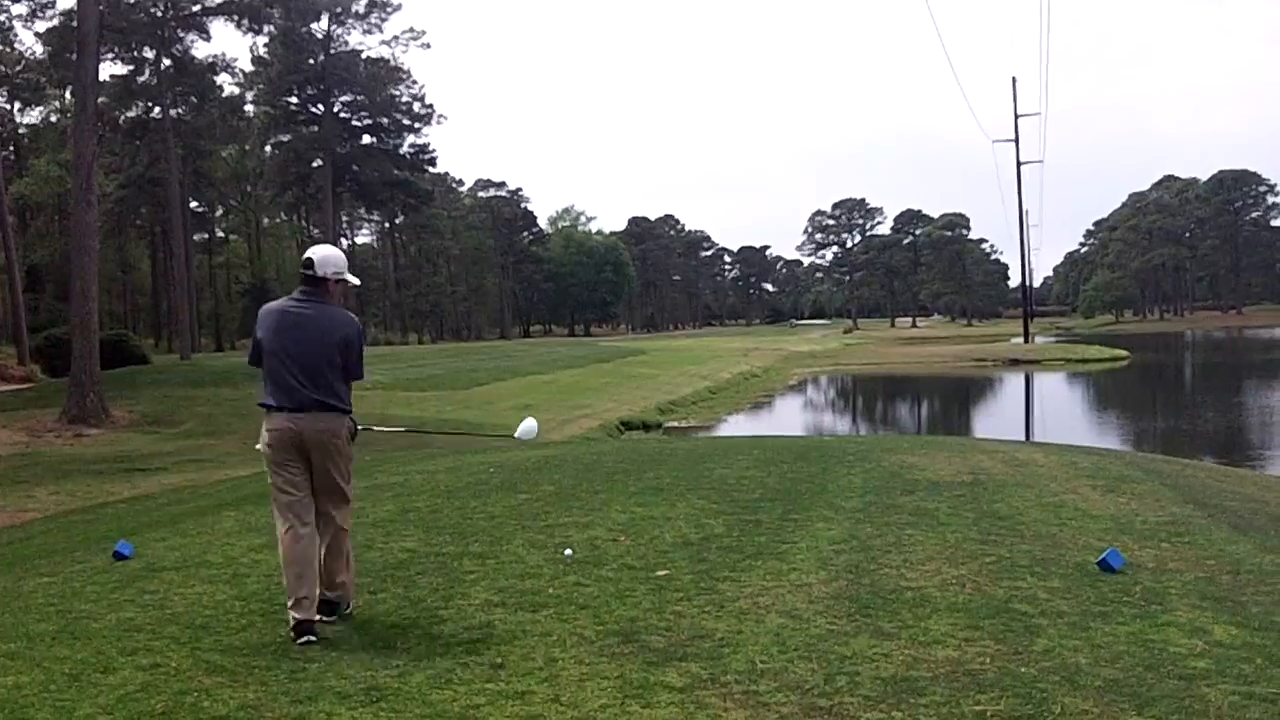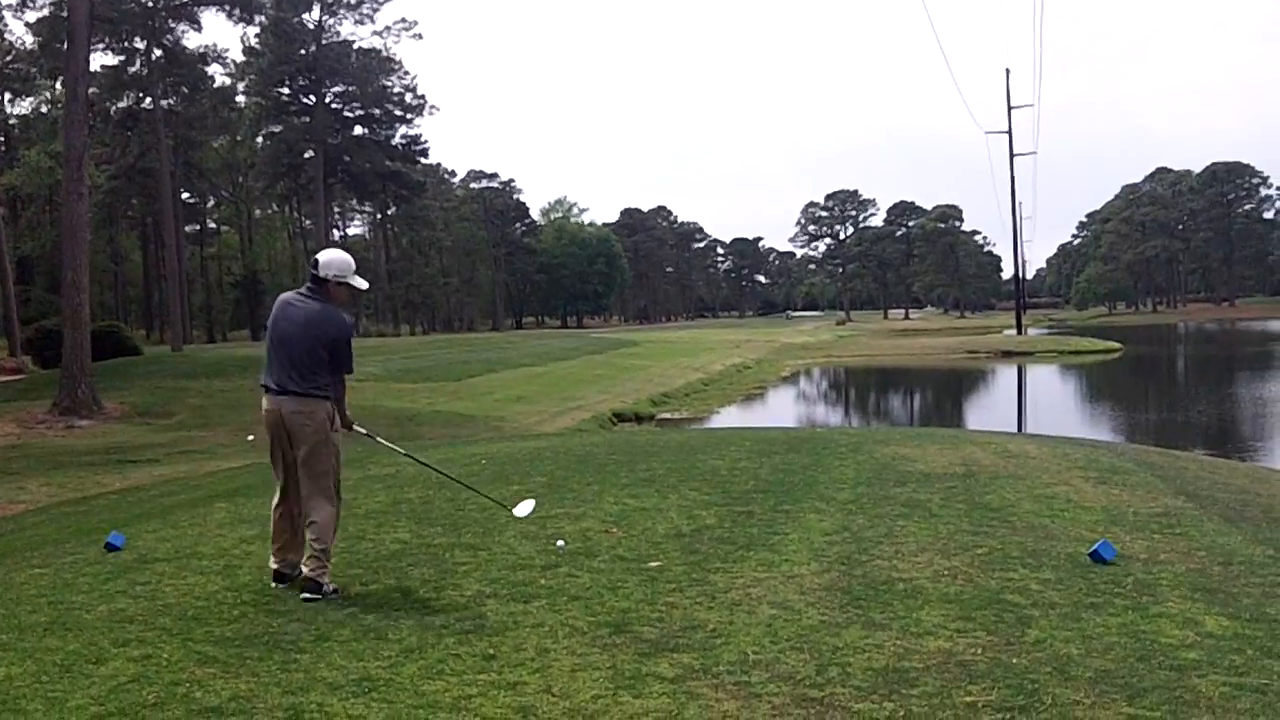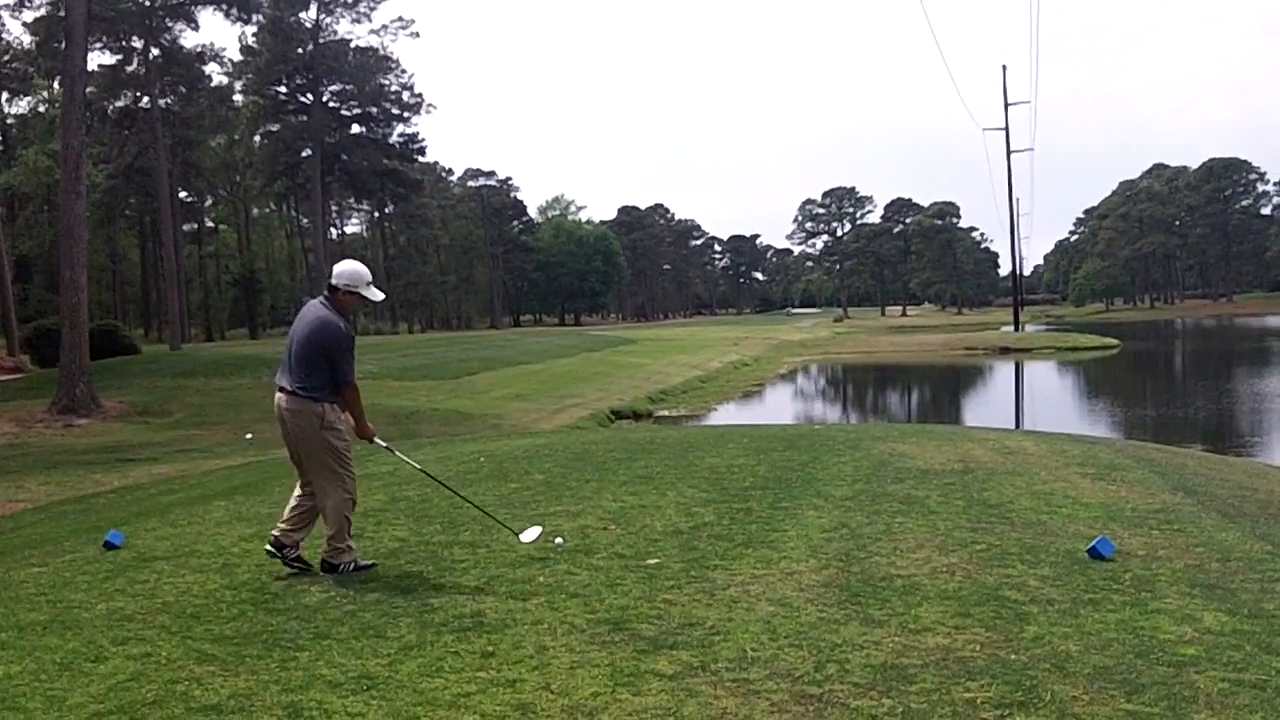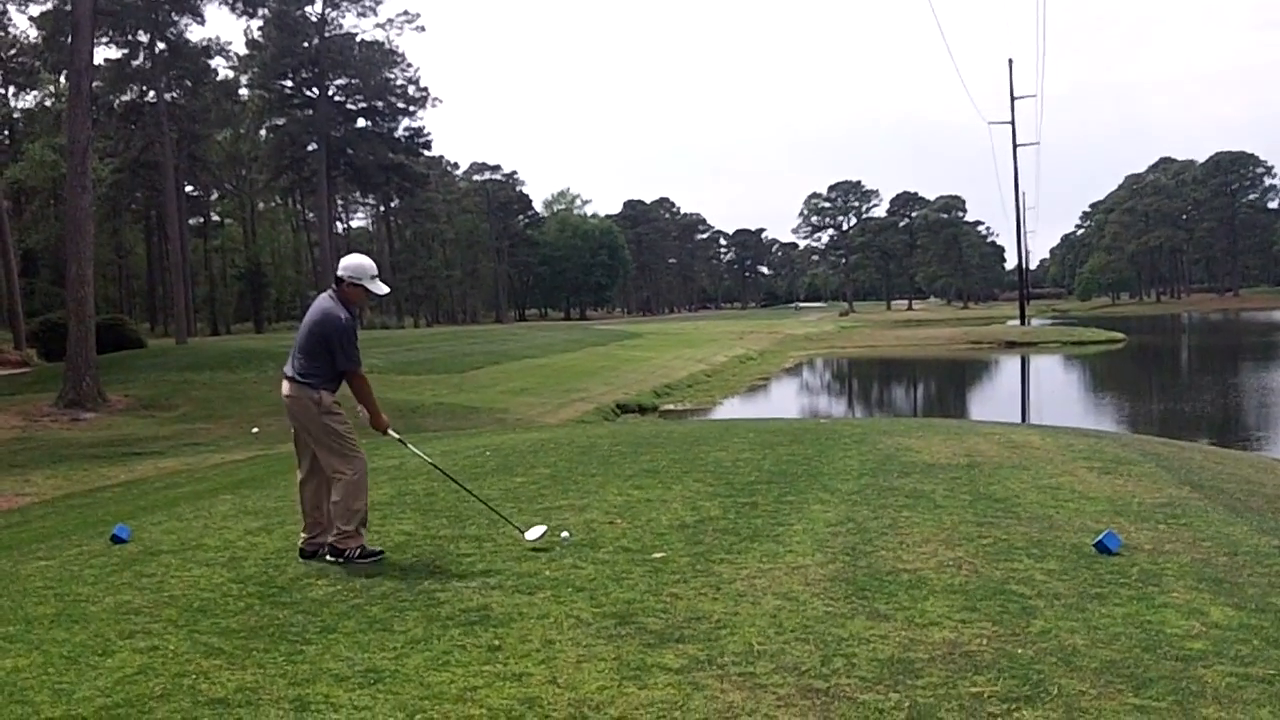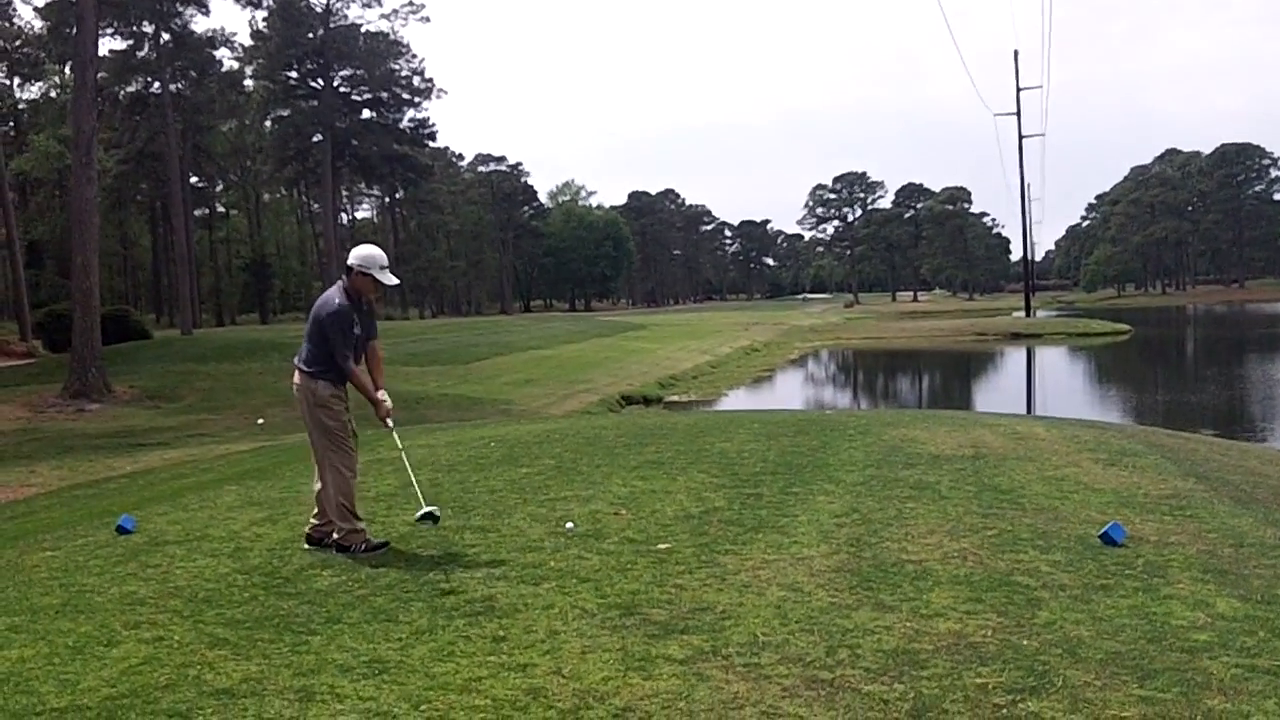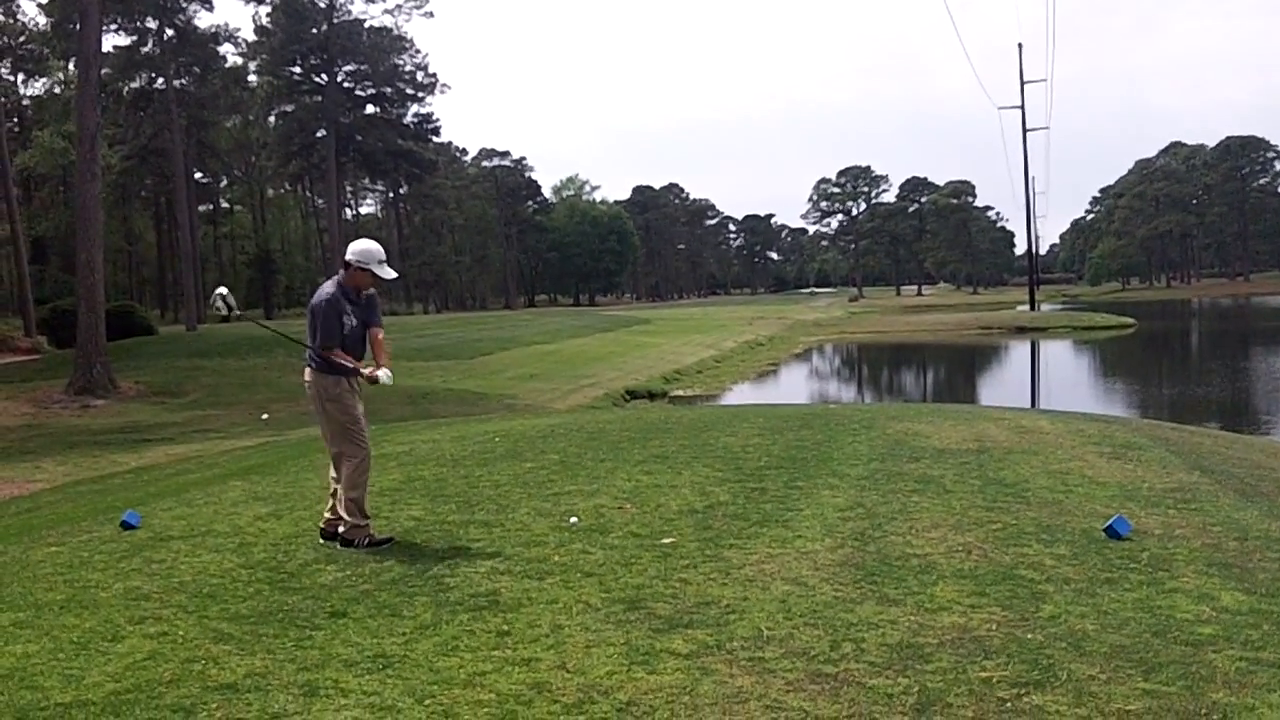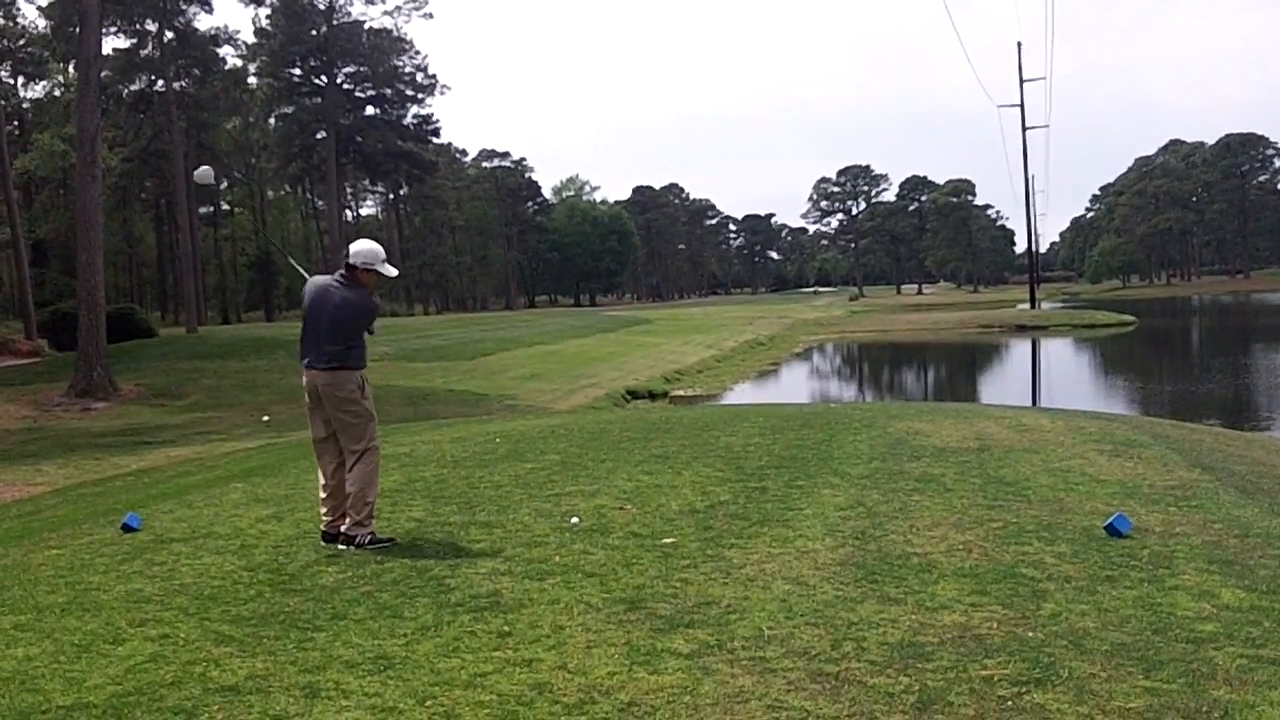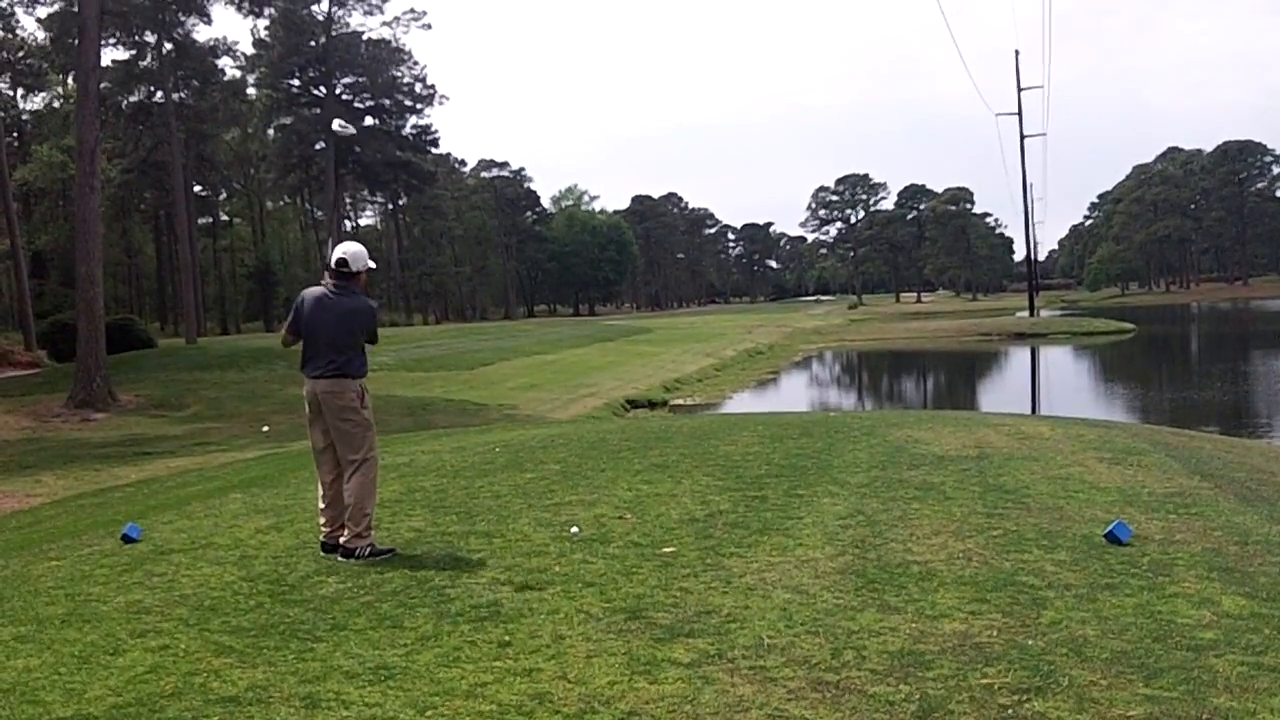
dt=0.5s
person 1, frame 1
left shoulder: (268, 315)
right shoulder: (347, 324)
left elbow: (261, 367)
right elbow: (349, 379)
left hip: (280, 425)
right hip: (328, 425)
left knee: (293, 522)
right knee: (334, 514)
left ankle: (304, 616)
right ankle: (333, 595)
person 1, frame 2
left shoulder: (281, 304)
right shoulder: (337, 322)
right elbow: (338, 375)
right wrist: (342, 415)
left hip: (275, 404)
right hip: (312, 410)
left knee: (287, 489)
right knee: (321, 495)
left ankle: (283, 567)
right ankle: (315, 576)
person 1, frame 3
left shoulder: (312, 308)
right shoulder: (337, 329)
right elbow: (346, 384)
left wrist: (344, 411)
right wrist: (361, 424)
left hip: (288, 401)
right hip: (312, 409)
left knee: (313, 481)
right knee: (338, 483)
left ankle: (285, 539)
right ankle: (338, 557)
person 1, frame 4
left shoulder: (327, 301)
right shoulder: (339, 320)
right elbow: (354, 374)
left wrist: (366, 406)
right wrist: (375, 414)
left hip: (298, 392)
right hip: (312, 397)
left knee: (314, 471)
right knee: (350, 465)
left ankle: (314, 542)
right ankle: (346, 543)
person 1, frame 5
left shoulder: (364, 303)
right shoulder: (335, 307)
left elbow: (372, 347)
right elbow: (344, 363)
left wrist: (381, 391)
right wrist: (374, 398)
left hip: (334, 386)
right hip: (318, 386)
left knee: (332, 460)
right knee: (340, 460)
left ankle: (321, 528)
right ankle: (349, 536)
person 1, frame 6
left shoulder: (367, 297)
right shoulder: (328, 299)
left elbow: (376, 335)
right elbow: (330, 352)
left wrist: (383, 366)
right wrist: (361, 370)
left hip: (346, 380)
right hip: (328, 381)
left knee: (347, 455)
right knee: (355, 453)
left ankle: (334, 523)
right ankle: (353, 531)
person 1, frame 7
left shoulder: (313, 286)
right shoulder: (366, 304)
left hip: (312, 377)
right hip: (345, 380)
left knee: (329, 455)
right knee: (363, 453)
left ankle: (332, 525)
right ankle: (356, 530)
person 1, frame 8
left shoulder: (308, 298)
right shoulder: (366, 309)
left elbow: (287, 340)
left hip: (314, 387)
right hip: (346, 389)
left knee: (328, 465)
right knee: (360, 463)
left ankle: (331, 534)
right ankle: (355, 541)
